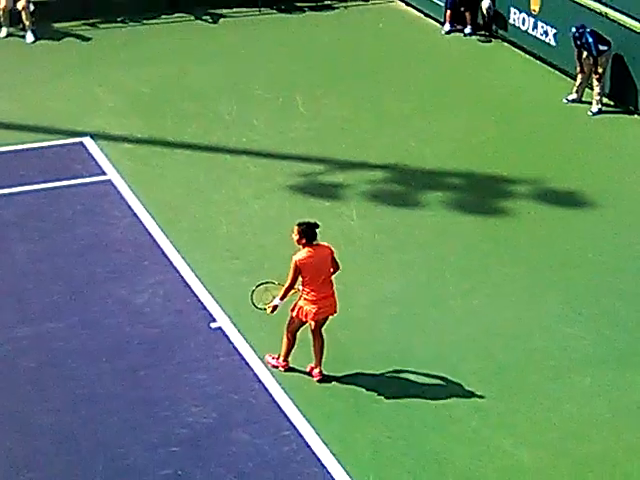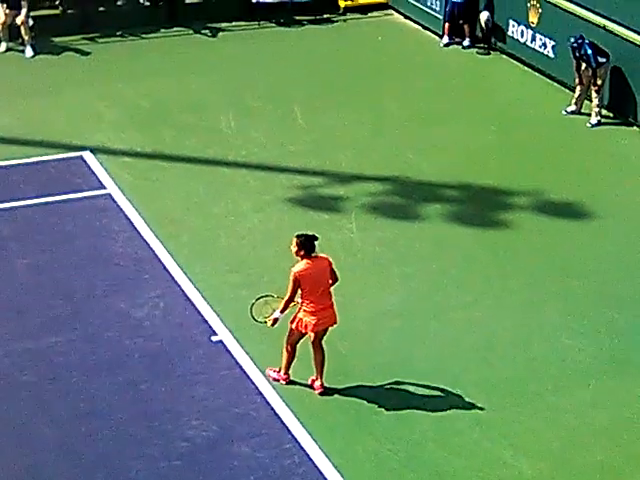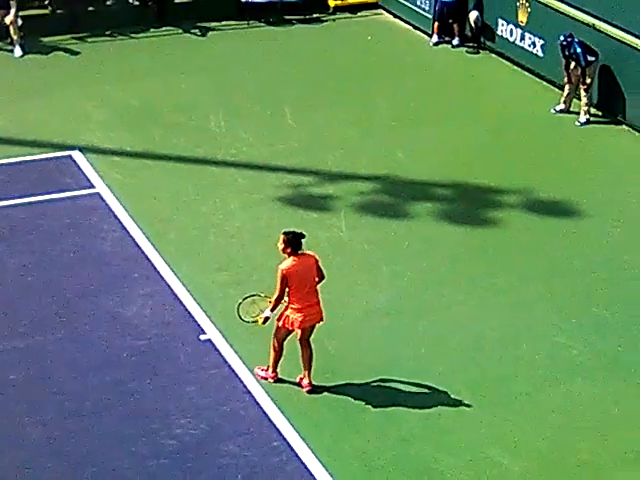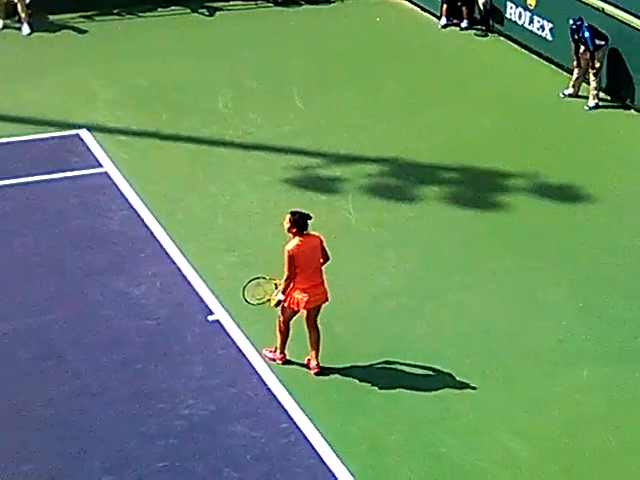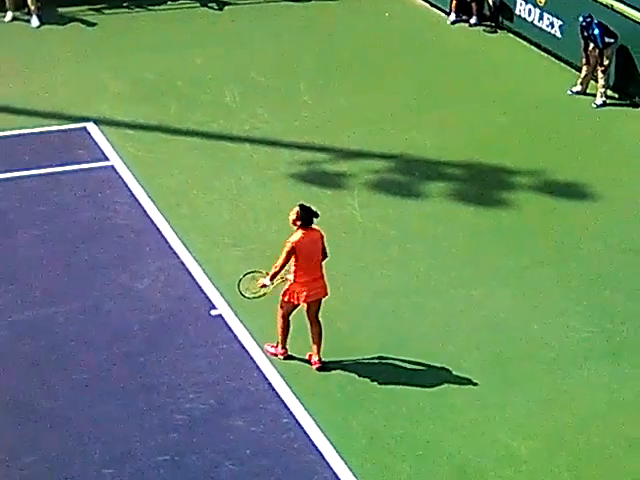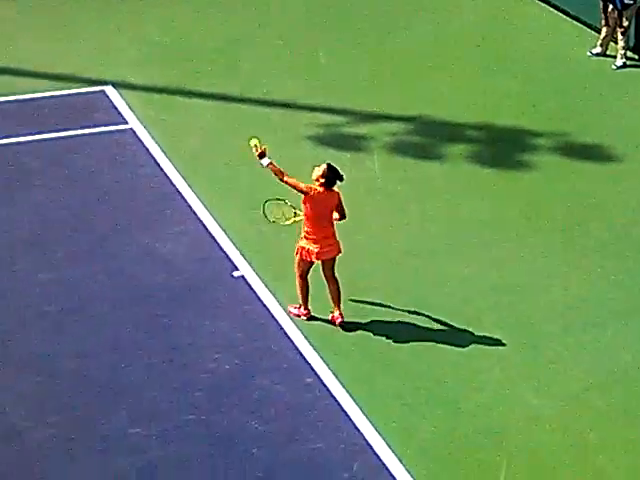
dt=0.2s
person 1, frame 1
left shoulder: (298, 259)
right shoulder: (327, 249)
left elbow: (290, 285)
right elbow: (336, 268)
left wrist: (277, 301)
left hip: (310, 303)
right hip: (328, 301)
left knee: (291, 330)
right knee: (317, 332)
left ankle: (282, 361)
right ankle: (317, 369)
person 1, frame 2
left shoulder: (297, 271)
right shoulder: (325, 260)
left elbow: (290, 297)
right elbow: (334, 280)
left wrist: (277, 314)
left hip: (309, 315)
right hip: (327, 312)
left knee: (290, 343)
right knee: (317, 344)
left ankle: (283, 374)
right ankle: (319, 382)
person 1, frame 3
left shoulder: (284, 268)
right shoulder: (311, 257)
left elbow: (279, 296)
right elbow: (321, 277)
left wrist: (268, 313)
left hip: (296, 312)
right hip: (313, 309)
left knee: (277, 340)
right knee: (305, 342)
left ankle: (272, 372)
right ankle: (307, 380)
person 1, frame 4
left shoulder: (291, 248)
right shoulder: (316, 238)
left elbow: (288, 277)
right elbow: (325, 259)
left wrist: (280, 295)
left hip: (300, 292)
right hip: (318, 290)
left knee: (283, 320)
right knee: (312, 324)
left ankle: (279, 353)
right ankle: (314, 361)
person 1, frame 5
left shoulder: (294, 241)
right shoulder: (318, 233)
left elbow: (280, 265)
left wrist: (267, 280)
left hip: (300, 287)
right hip: (318, 284)
left knee: (283, 314)
right knee: (314, 319)
left ankle: (281, 348)
right ankle: (316, 356)
person 1, frame 6
left shoulder: (310, 192)
right shoulder: (335, 195)
left elbow: (284, 177)
right elbow: (342, 216)
left wrist: (265, 160)
left hip: (311, 244)
right hip: (330, 243)
left knee: (301, 274)
right knee: (330, 276)
left ankle: (304, 309)
right ankle: (337, 314)
